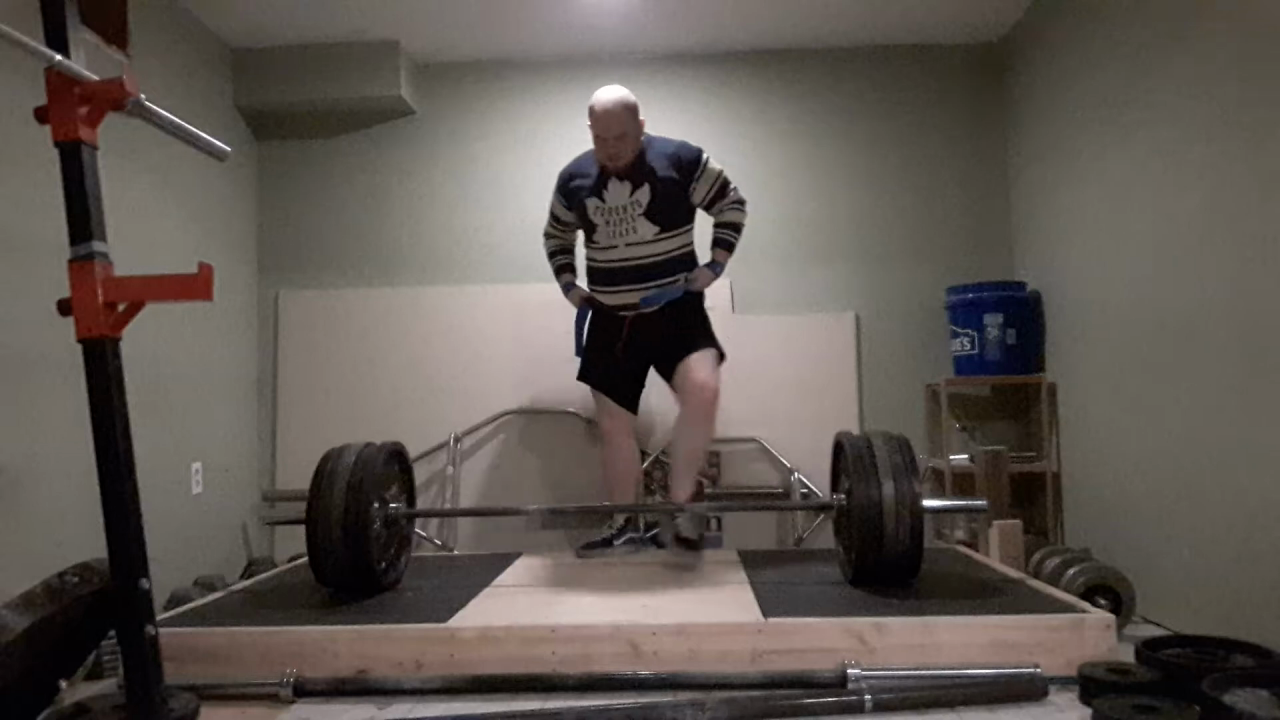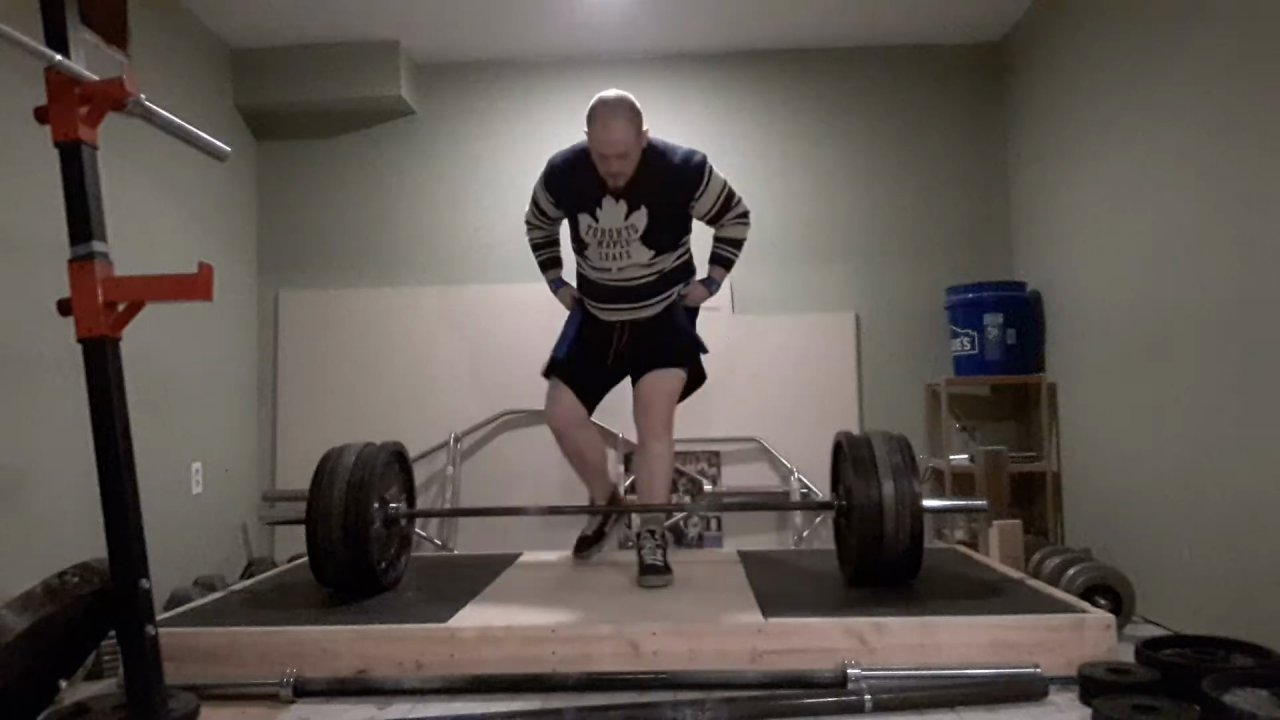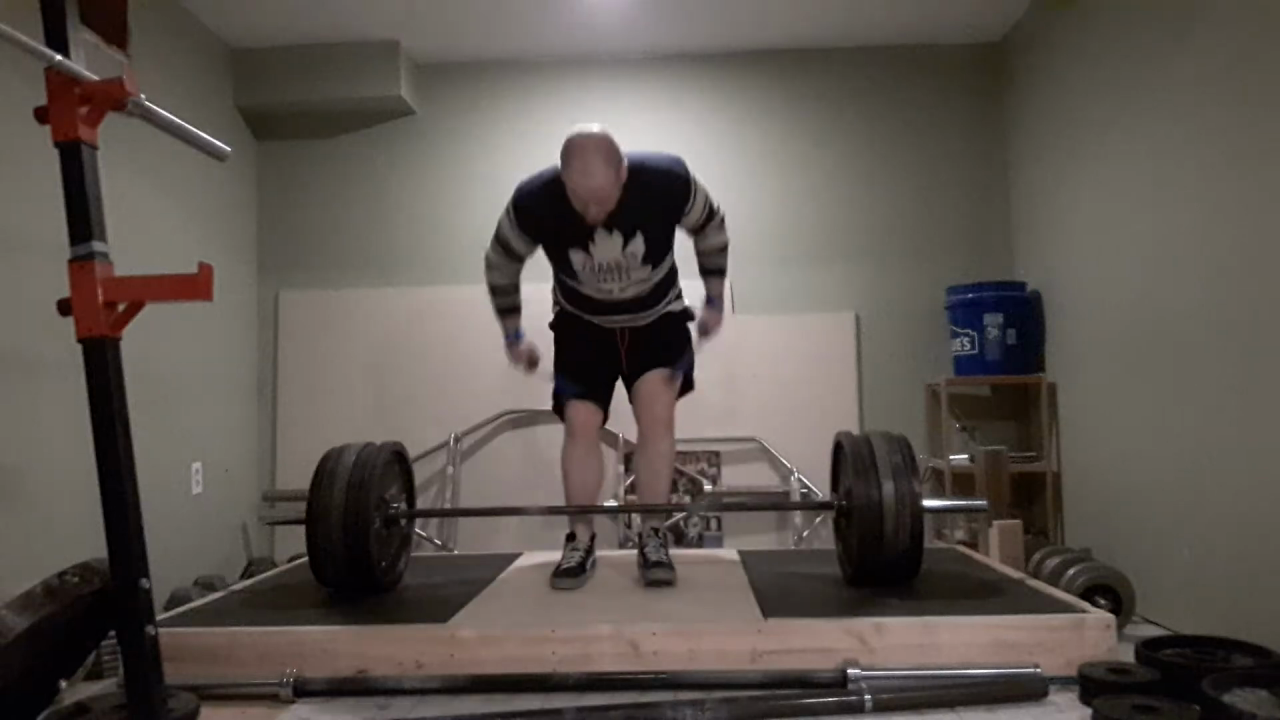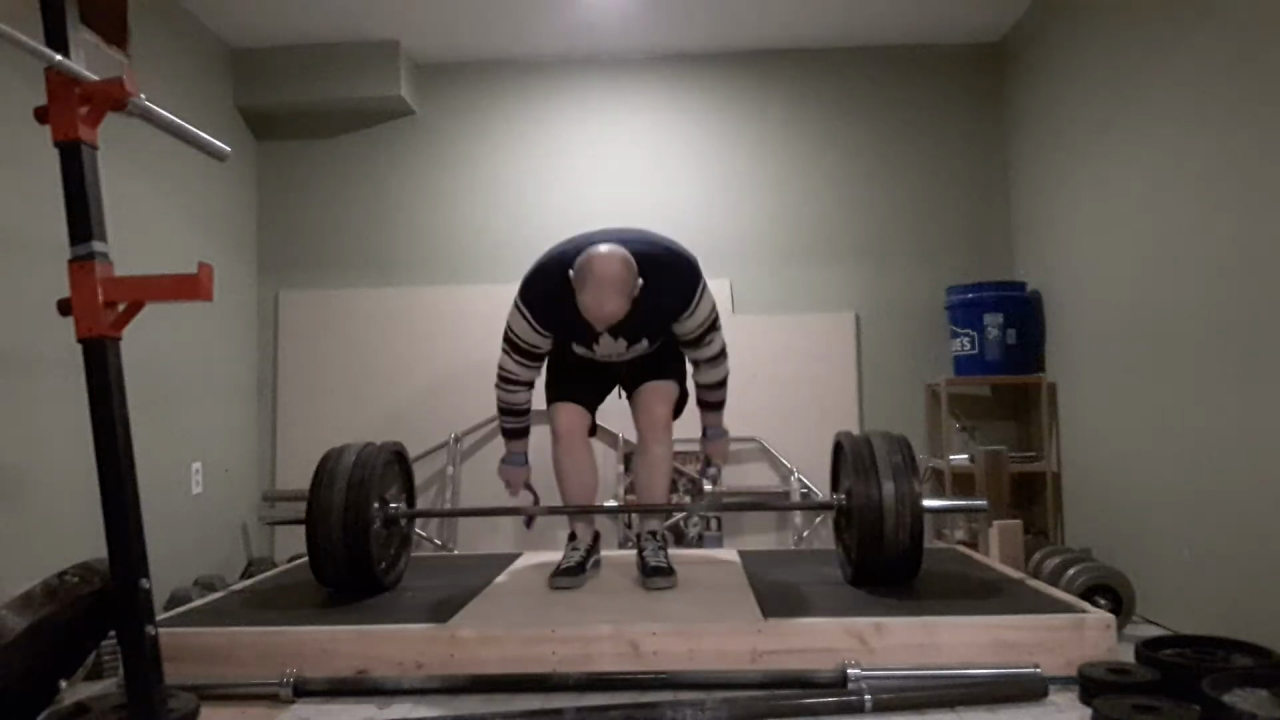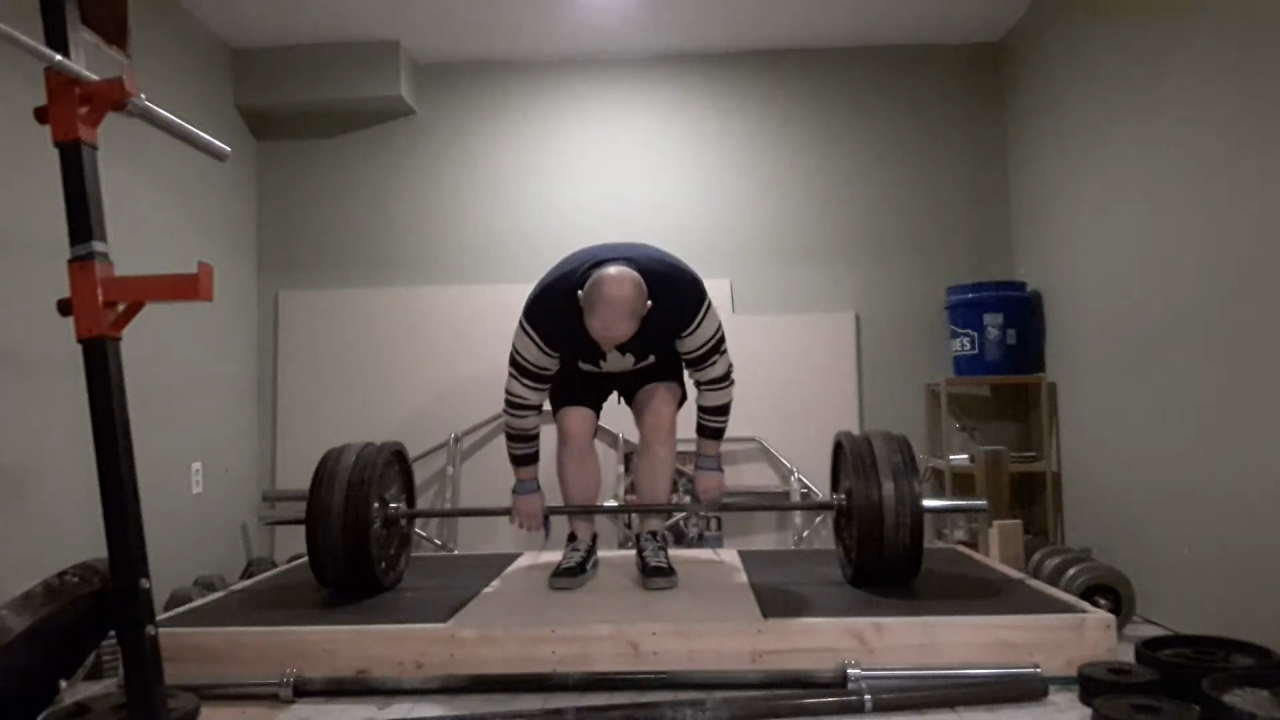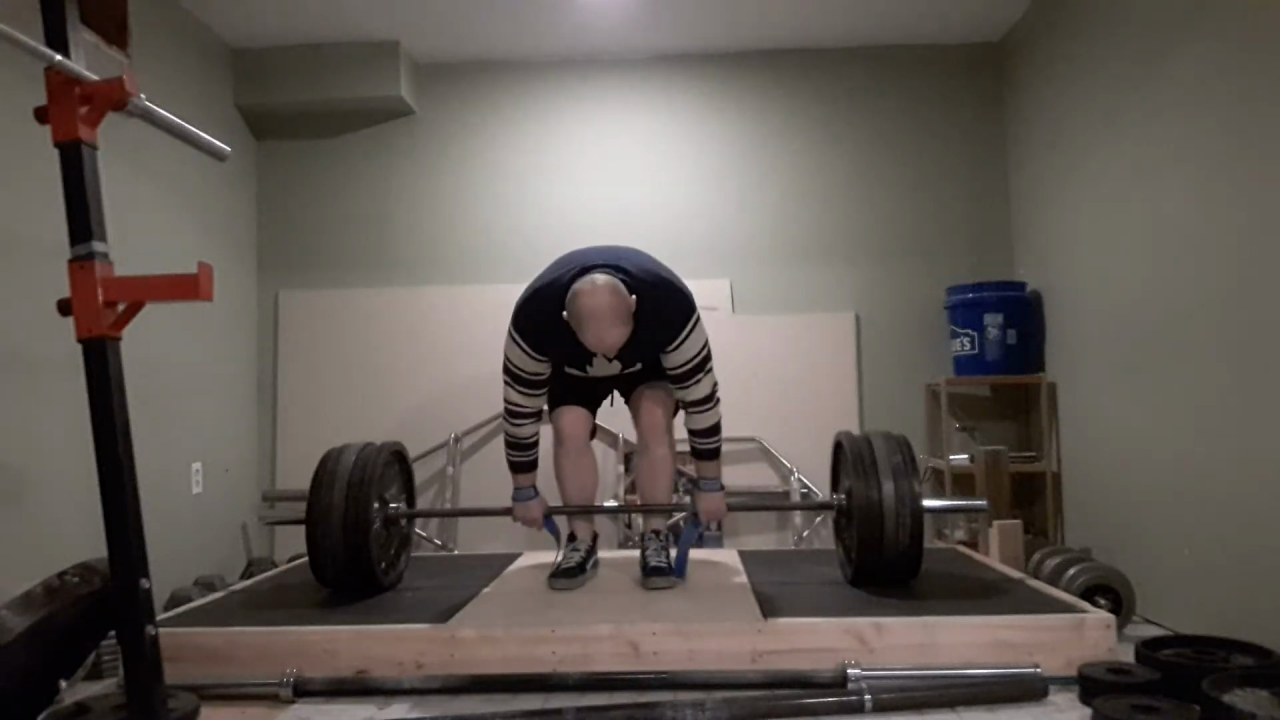
dt=0.4s
person 1, frame 1
left shoulder: (682, 160)
right shoulder: (573, 178)
left elbow: (731, 204)
right elbow: (556, 236)
left wrist: (716, 264)
right wrist: (567, 283)
left hip: (675, 309)
right hip: (609, 319)
left knee: (702, 391)
right knee: (614, 425)
left ankle: (680, 513)
right ankle: (626, 524)
person 1, frame 2
left shoulder: (684, 169)
right shoulder: (561, 172)
left elbow: (735, 217)
right elbow: (538, 224)
left wrist: (713, 278)
right wrist: (555, 281)
left hip: (664, 318)
right hip: (595, 320)
left knee: (654, 421)
right knee: (561, 412)
left ankle: (652, 537)
right ankle: (604, 499)
person 1, frame 3
left shoulder: (668, 180)
right shoulder: (533, 201)
left elbow: (712, 228)
right elbow: (500, 264)
left wrist: (713, 300)
right wrist: (513, 334)
left hip: (656, 321)
right hip: (581, 327)
left knee: (656, 417)
right knee: (581, 425)
left ankle: (653, 537)
right ankle: (581, 540)
person 1, frame 4
left shoulder: (676, 275)
right shoulder: (543, 287)
left elbow: (709, 353)
right elbow: (514, 373)
left wrist: (714, 429)
right wrist: (516, 454)
left hip: (654, 351)
right hip: (577, 356)
left knee: (656, 418)
right knee: (566, 426)
left ankle: (651, 540)
right ankle: (583, 540)
person 1, frame 5
left shoulder: (682, 292)
right shoulder: (549, 306)
left elbow: (715, 376)
right elbow: (522, 399)
left wrist: (708, 462)
right wrist: (526, 486)
left hip: (654, 357)
right hip: (576, 363)
left knee: (659, 421)
right knee: (574, 429)
left ankle: (651, 540)
right ankle: (581, 541)
person 1, frame 6
left shoulder: (669, 303)
right shoulder: (534, 314)
left elbow: (700, 397)
right elbow: (521, 407)
left wrist: (709, 484)
right wrist: (525, 491)
left hip: (647, 358)
left knee: (655, 420)
right knee: (570, 429)
left ankle: (655, 539)
right ankle: (582, 541)
